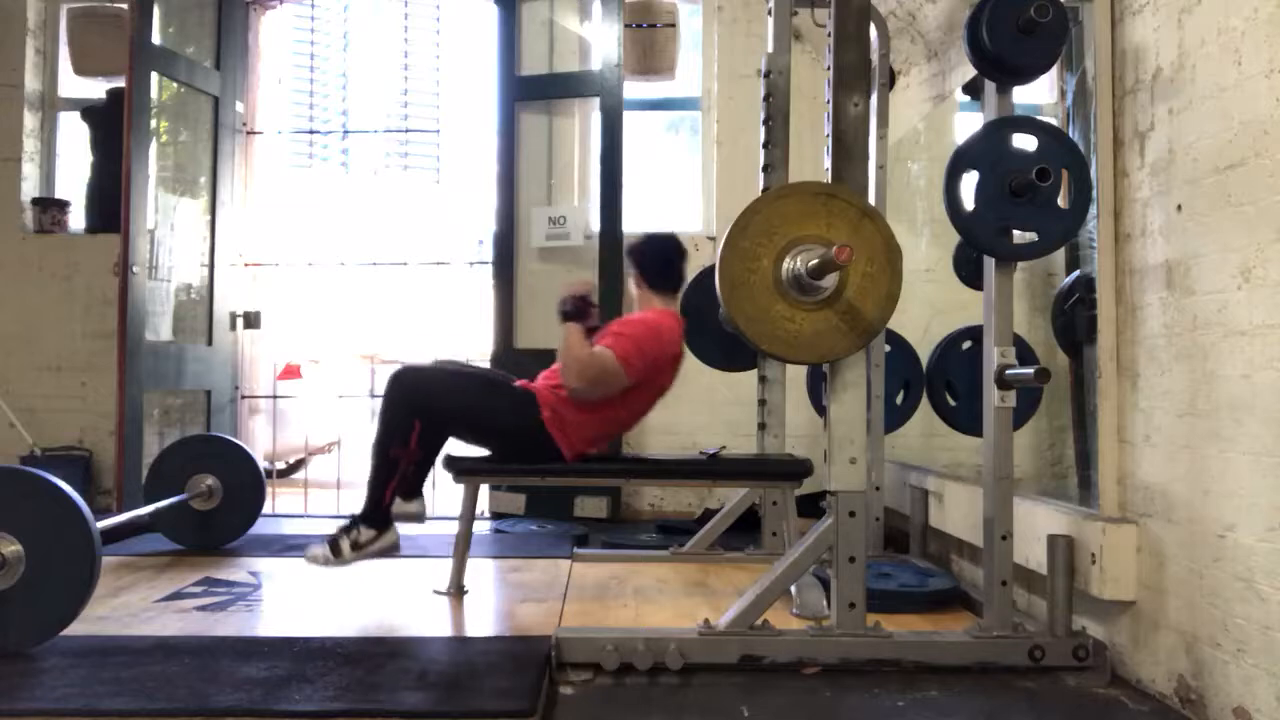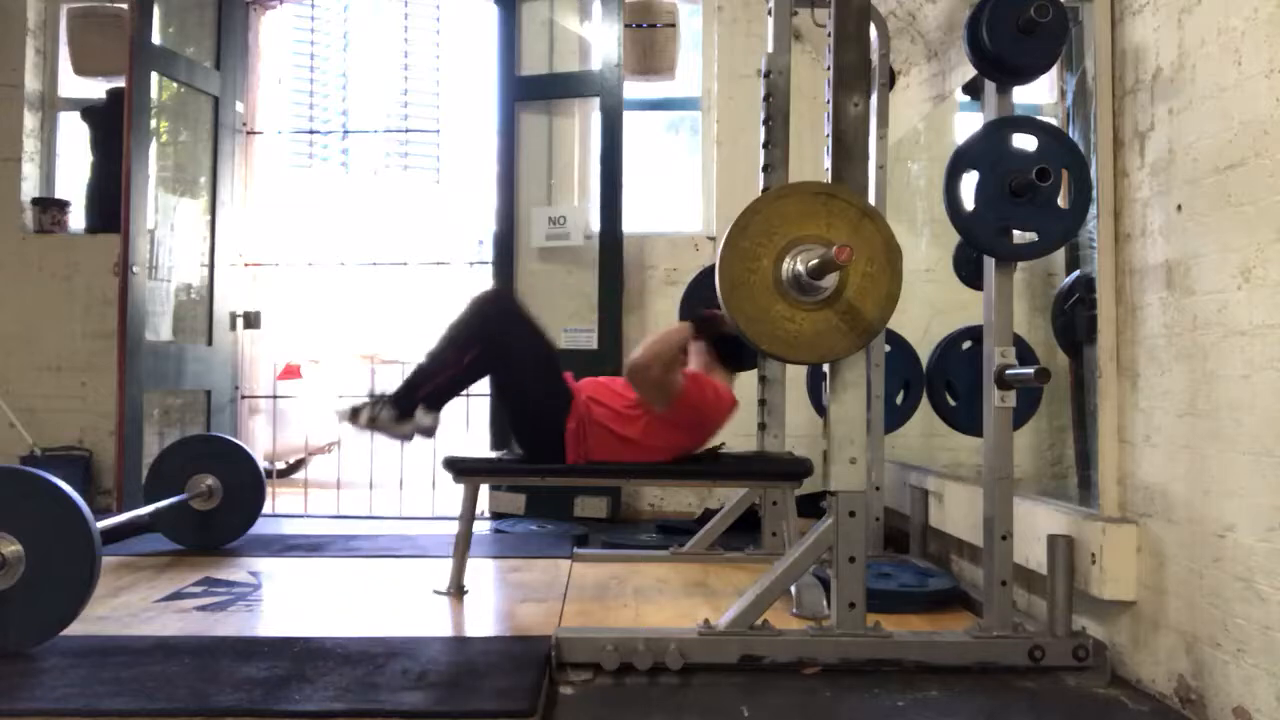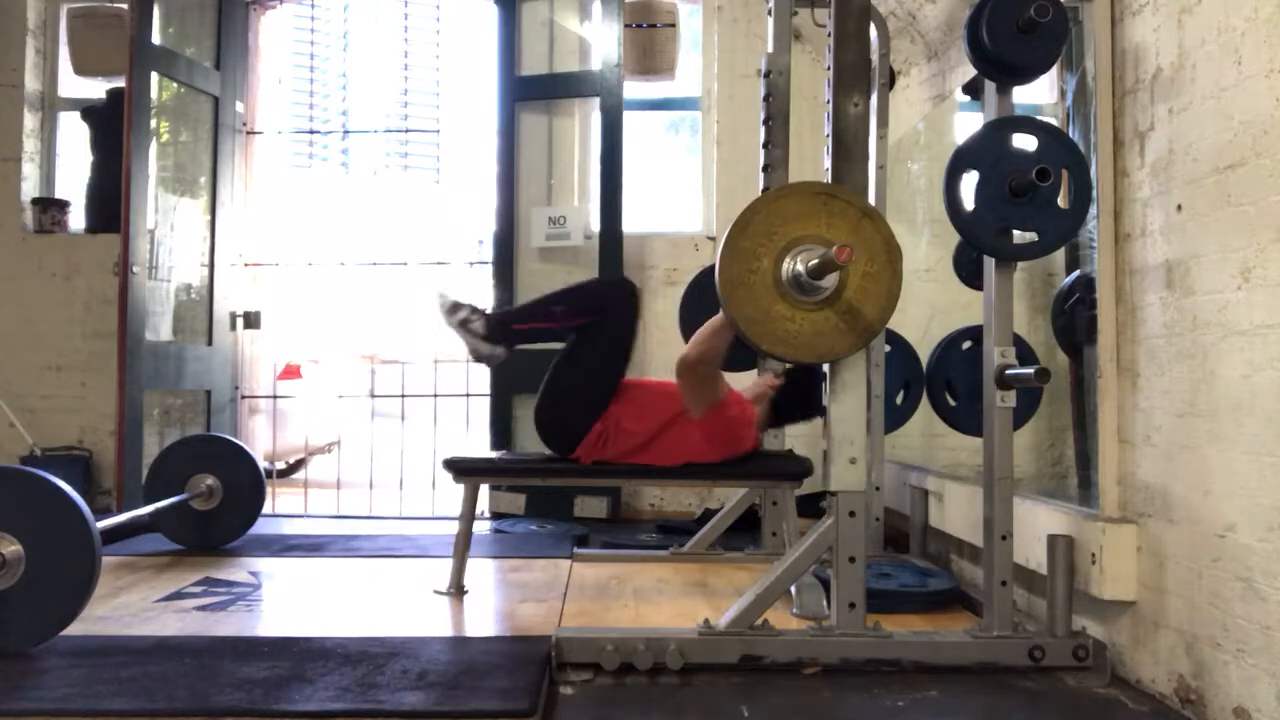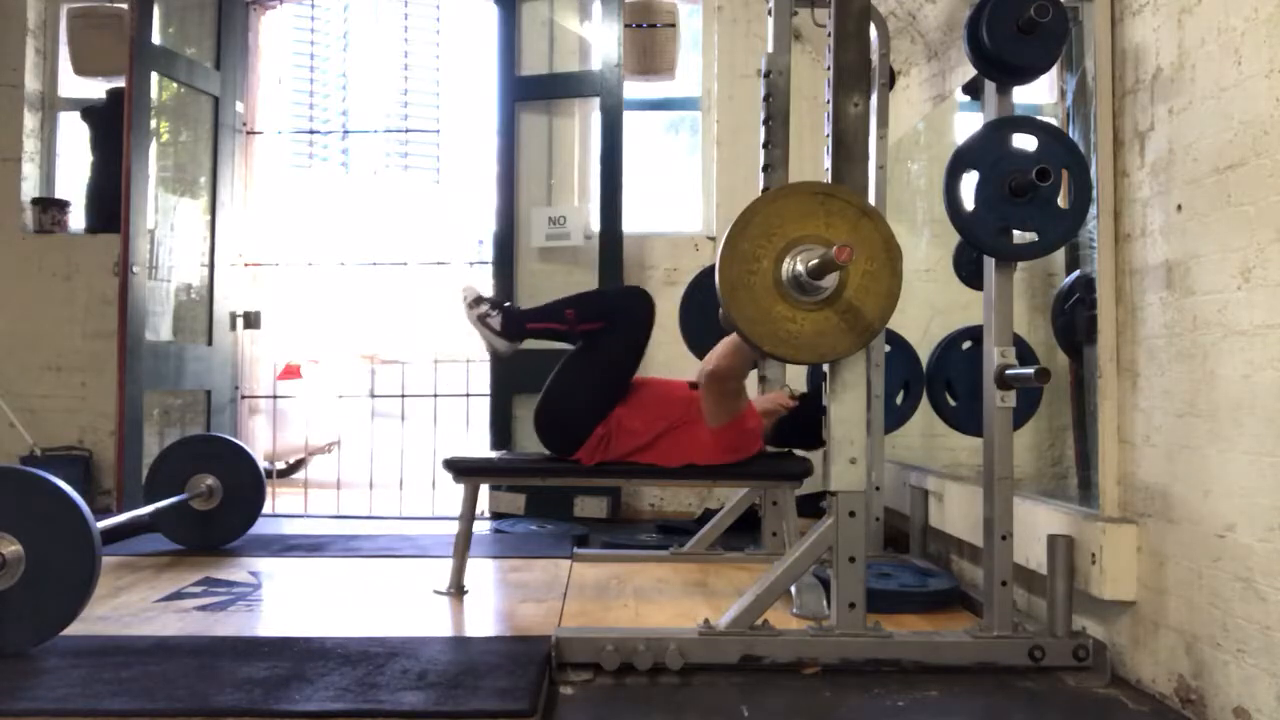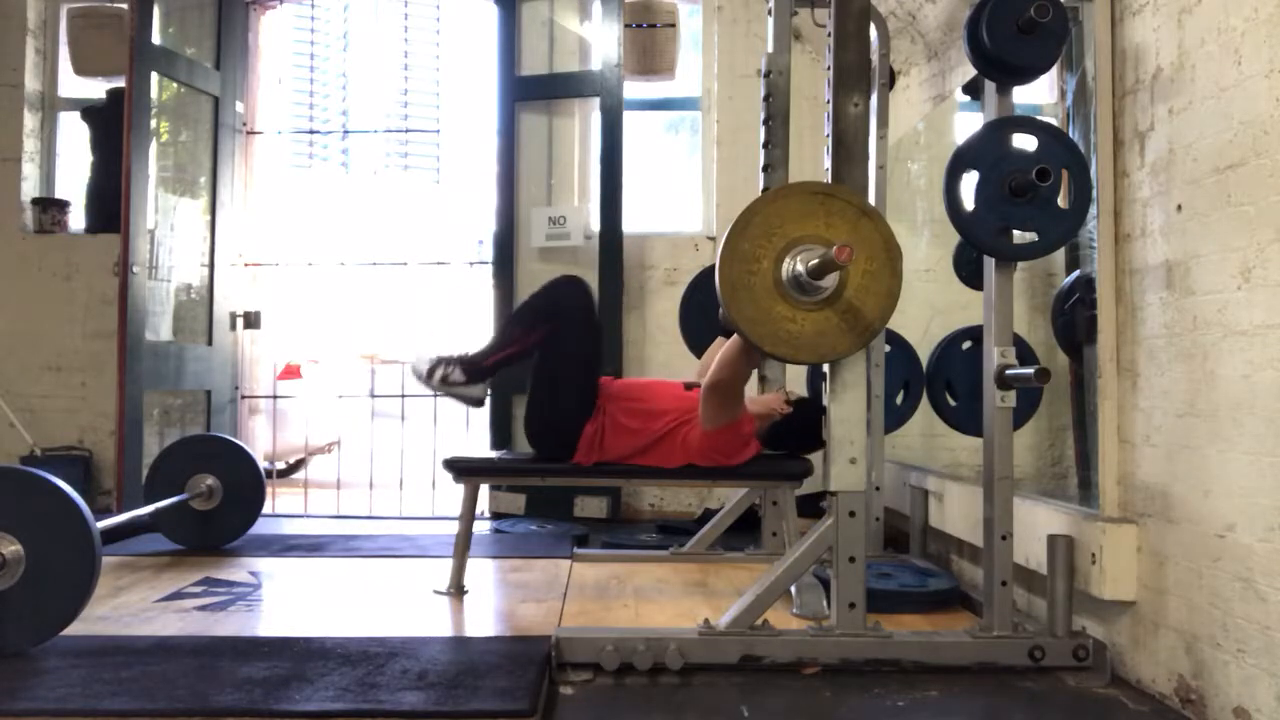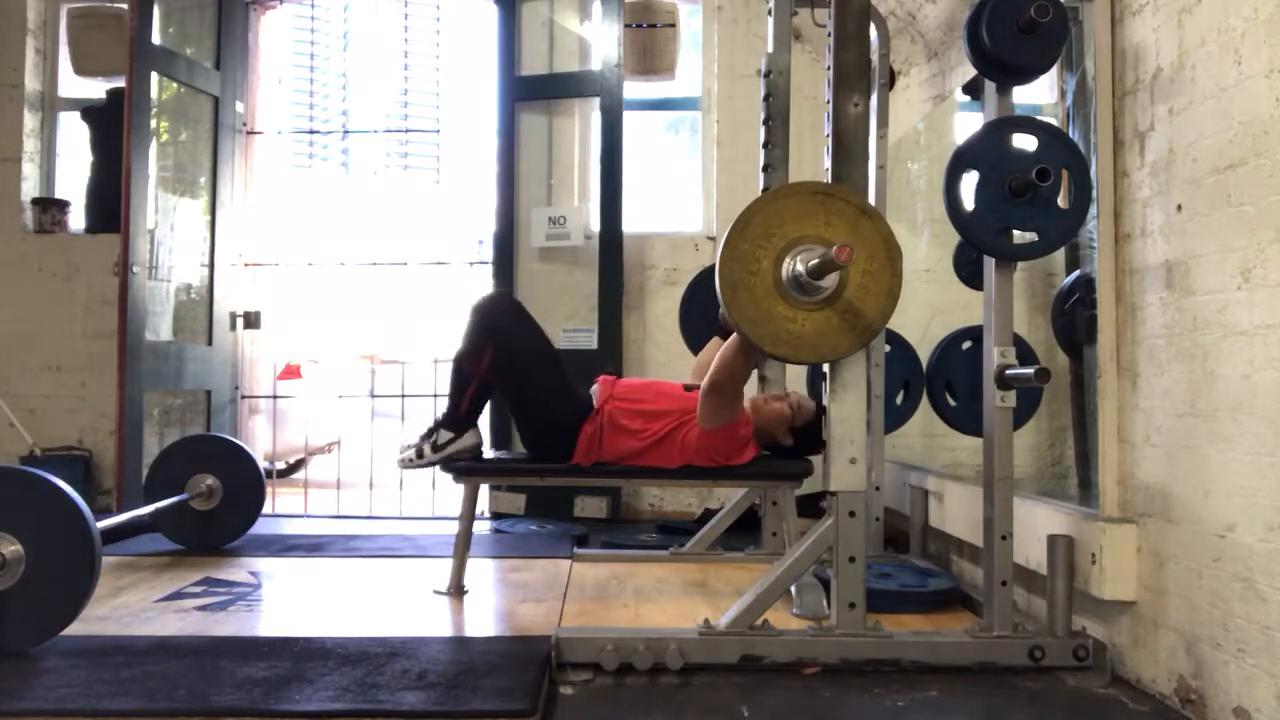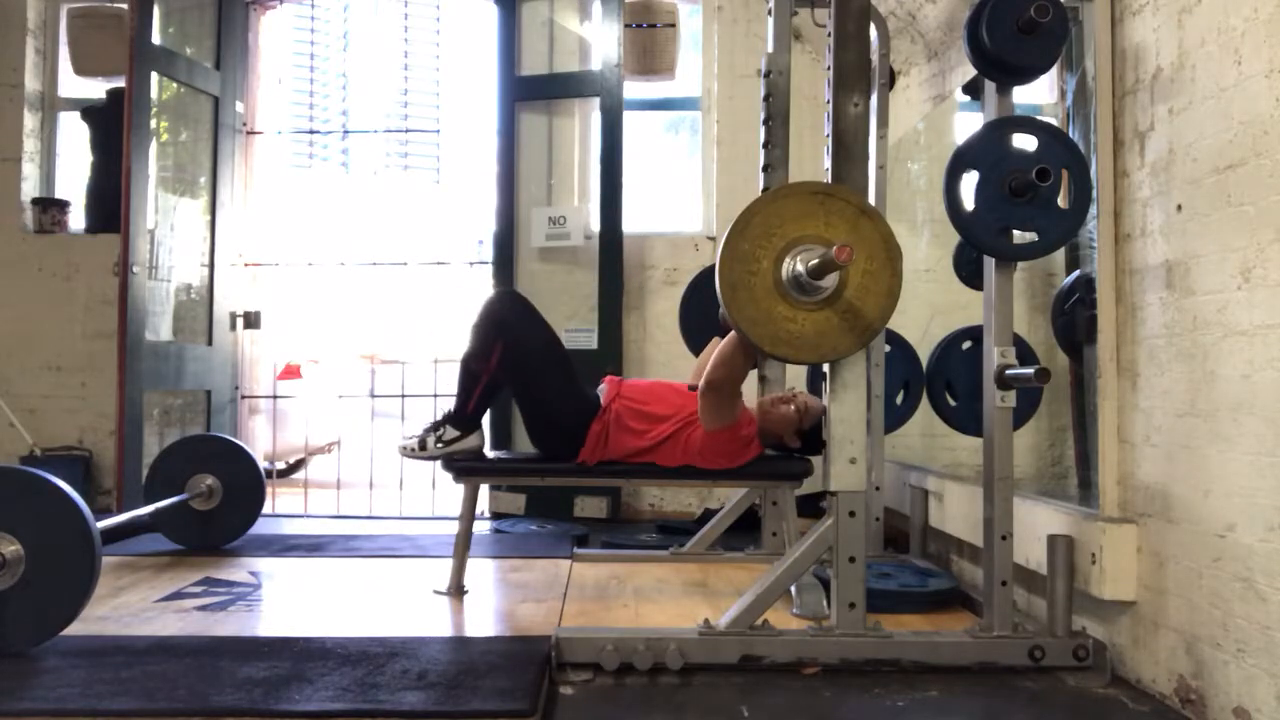
dt=0.3s
person 1, frame 1
left shoulder: (647, 327)
right shoulder: (667, 329)
left elbow: (580, 381)
left wrist: (573, 314)
right wrist: (584, 317)
left hip: (542, 430)
right hip: (548, 422)
left knee: (410, 387)
right knee: (435, 388)
left ankle: (375, 524)
right ankle: (406, 493)
person 1, frame 2
left shoulder: (699, 396)
right shoulder: (713, 397)
left elbow: (640, 367)
right elbow: (656, 369)
left wrist: (694, 325)
right wrist: (695, 332)
left hip: (564, 431)
right hip: (579, 422)
left knee: (496, 308)
right knee: (501, 324)
left ankle: (401, 408)
right ankle: (419, 406)
person 1, frame 3
left shoulder: (728, 422)
right shoulder: (740, 426)
left elbow: (691, 362)
right elbow: (698, 363)
left hip: (575, 427)
right hip: (582, 426)
left knee: (616, 295)
right knee: (614, 301)
left ankle: (492, 332)
right ankle: (494, 333)
person 1, frame 4
left shoulder: (739, 433)
right shoulder: (739, 431)
left elbow: (717, 373)
right elbow: (715, 375)
left hip: (575, 426)
right hip: (585, 426)
left knee: (634, 305)
right knee: (631, 311)
left ankle: (509, 325)
right ankle: (512, 325)
person 1, frame 5
left shoulder: (730, 439)
right shoulder: (741, 433)
left elbow: (719, 382)
right elbow: (707, 378)
right wrist: (736, 327)
left hip: (572, 431)
right hip: (587, 422)
left knee: (567, 294)
right knee: (567, 299)
left ankle: (469, 374)
right ankle: (476, 371)
person 1, frame 6
left shoulder: (731, 442)
right shoulder: (737, 429)
left elbow: (718, 383)
right elbow: (703, 376)
right wrist: (735, 325)
left hip: (571, 434)
right hip: (584, 414)
left knee: (495, 315)
right knee: (499, 310)
left ankle: (456, 429)
right ankle: (458, 427)
person 1, frame 7
left shoulder: (737, 440)
right shoulder: (740, 426)
left elbow: (715, 380)
right elbow: (704, 377)
right wrist: (737, 324)
left hip: (577, 431)
right hip: (590, 412)
left knee: (503, 312)
right knee: (508, 309)
left ankle: (461, 428)
right ankle: (462, 425)
